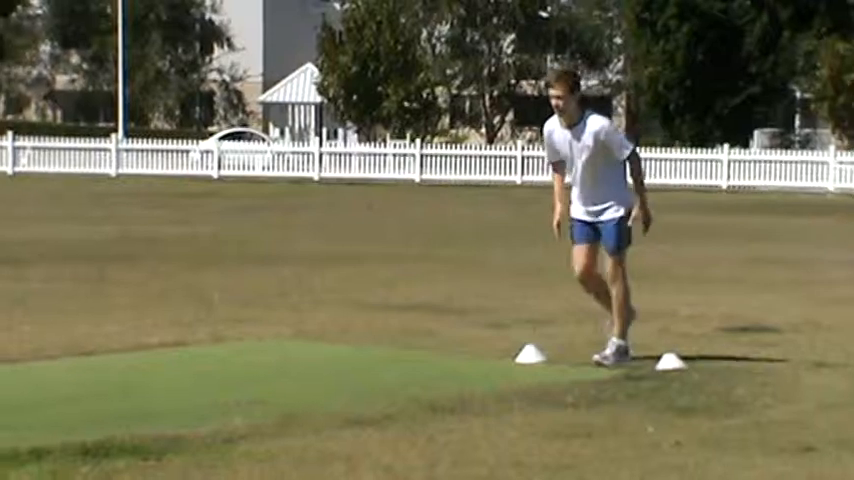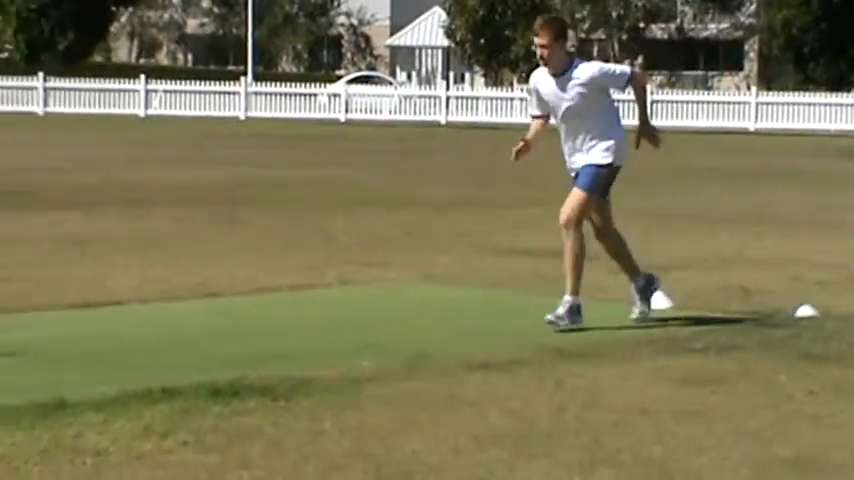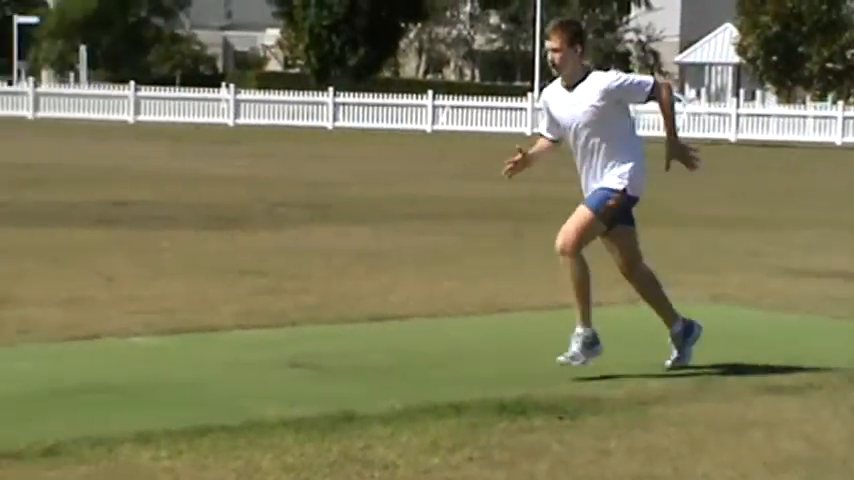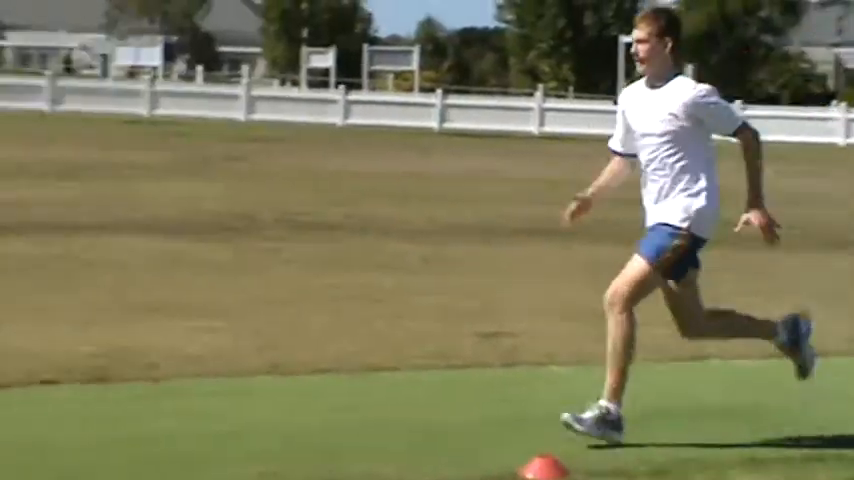
dt=0.7s
person 1, frame 1
left shoulder: (600, 127)
right shoulder: (550, 129)
left elbow: (632, 159)
left wrist: (641, 203)
right wrist: (558, 205)
left hip: (612, 208)
right hip: (580, 209)
left knee: (614, 273)
right knee: (582, 273)
left ankle: (619, 343)
right ankle: (621, 316)
person 1, frame 2
left shoulder: (591, 72)
right shoulder: (537, 79)
left elbow: (636, 76)
right elbow: (540, 118)
left wrist: (644, 122)
right wrist: (527, 141)
left hip: (603, 154)
right hip: (577, 160)
left knee: (568, 220)
right knee: (603, 230)
left ankle: (571, 305)
right ankle: (642, 283)
person 1, frame 3
left shoulder: (608, 83)
right shoulder: (549, 95)
left elbow: (661, 88)
right elbow: (548, 139)
left wrist: (673, 143)
right wrist: (526, 158)
left hip: (622, 180)
right hip: (596, 182)
left knee: (567, 244)
right knee: (630, 267)
left ankle: (586, 335)
right ankle: (680, 329)
person 1, frame 4
left shoulder: (694, 95)
right shoulder: (630, 97)
left elbow: (748, 136)
right elbow: (623, 157)
left wrist: (755, 204)
right wrist: (590, 196)
left hip: (685, 218)
right hip: (662, 218)
left knee: (617, 300)
right knee: (692, 325)
left ankle: (610, 413)
right ankle: (785, 331)
